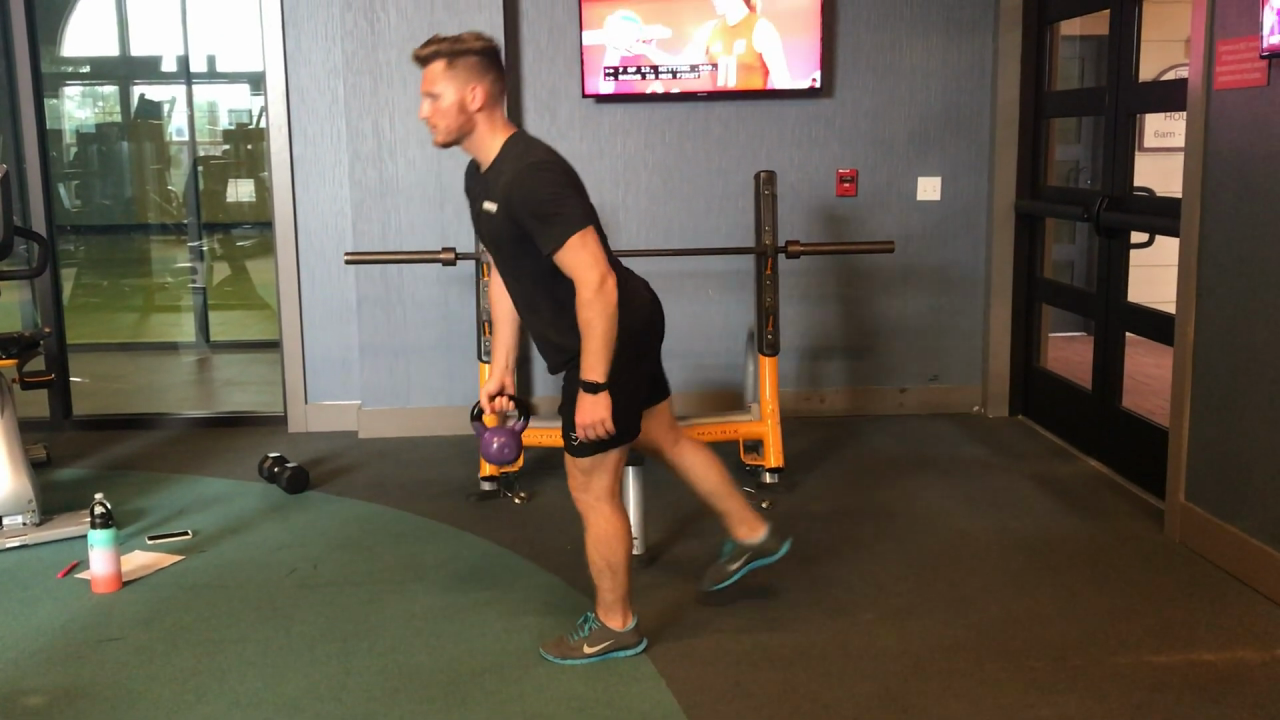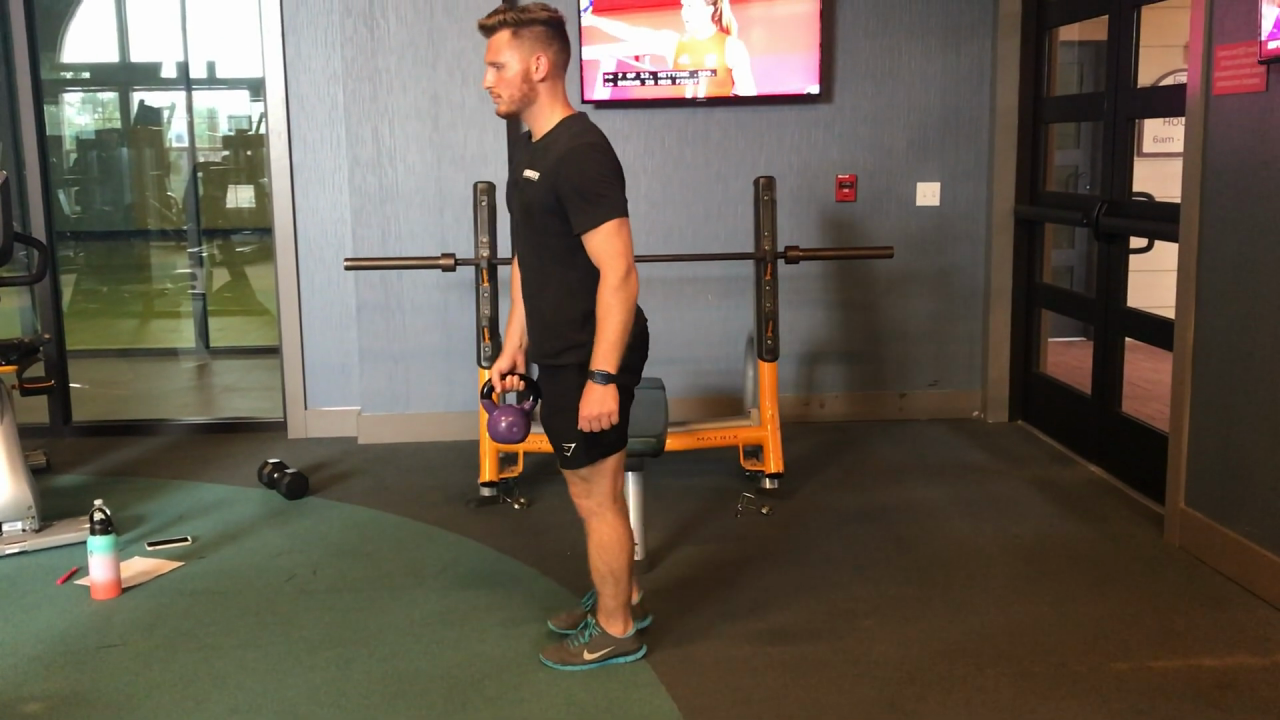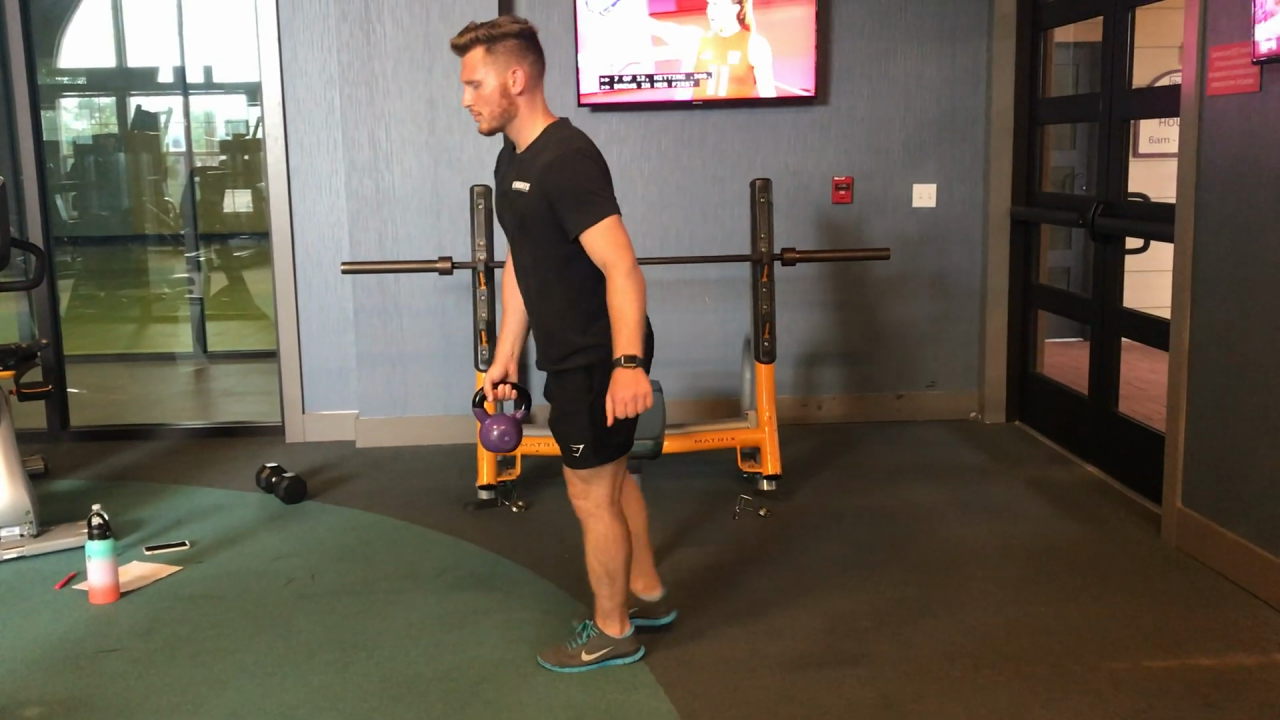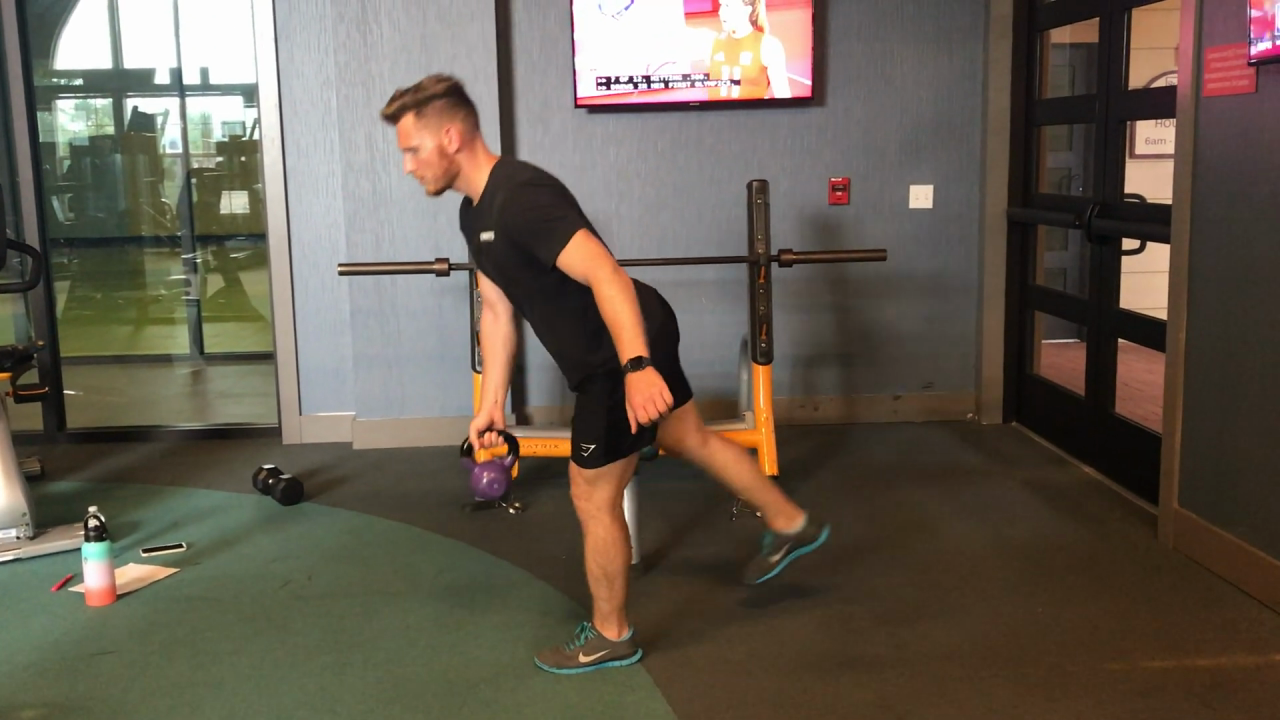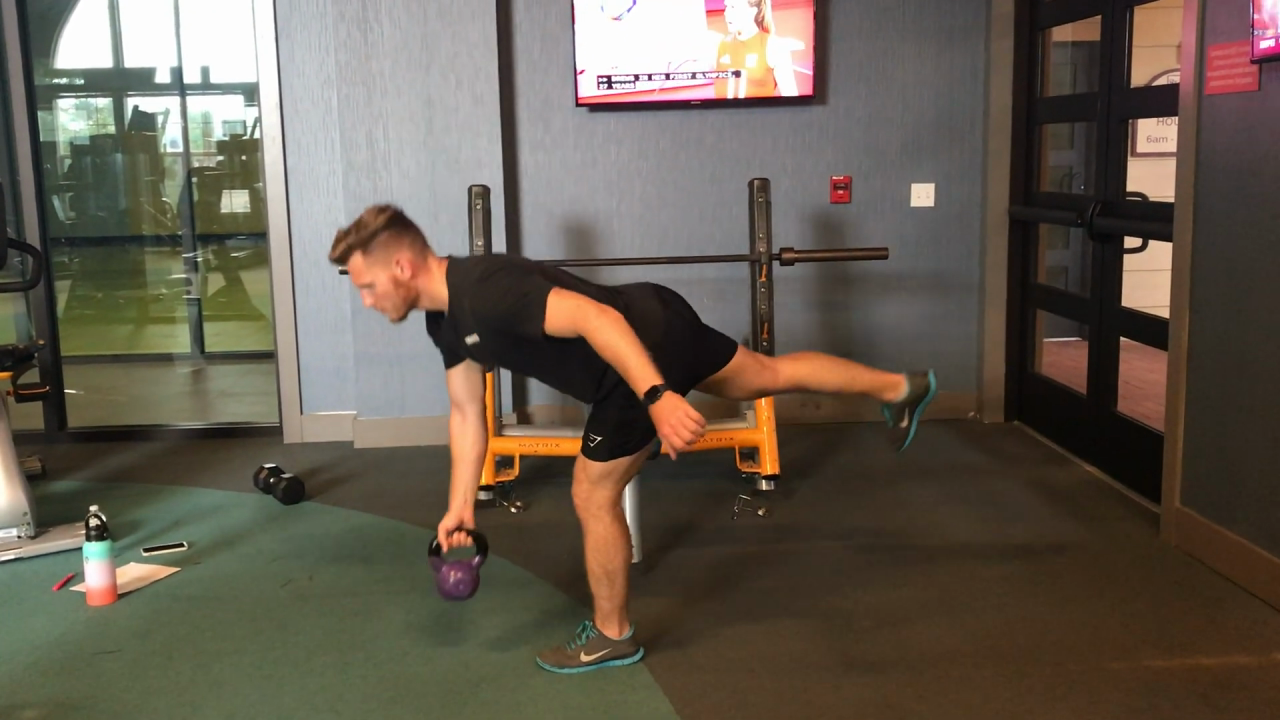
dt=0.5s
person 1, frame 1
left shoulder: (530, 175)
right shoulder: (481, 174)
left elbow: (597, 283)
right elbow: (505, 278)
left wrist: (592, 387)
right wrist: (501, 370)
left hip: (613, 335)
right hip: (625, 328)
left knee: (591, 488)
right knee: (665, 440)
left ankle: (614, 627)
right ankle: (752, 535)
person 1, frame 2
left shoulder: (581, 154)
right shoulder: (531, 149)
left elbow: (618, 273)
left wrist: (603, 377)
right wrist: (514, 345)
left hip: (590, 358)
right hip: (561, 353)
left knee: (595, 496)
right knee: (592, 487)
left ankle: (615, 633)
right ankle: (620, 599)
person 1, frame 3
left shoulder: (567, 160)
right shoulder: (513, 160)
left elbow: (621, 268)
left wrist: (629, 362)
right wrist: (505, 355)
left hip: (595, 359)
right hip: (571, 354)
left knee: (591, 496)
right knee: (609, 480)
left ankle: (612, 633)
right ankle: (645, 592)
person 1, frame 4
left shoulder: (520, 198)
right shoulder: (475, 211)
left elbow: (608, 279)
right elbow: (497, 310)
left wrist: (637, 369)
right wrist: (490, 404)
left hip: (624, 352)
right hip: (635, 343)
left knee: (593, 496)
right knee: (691, 439)
left ankle: (610, 636)
right ankle: (789, 525)
person 1, frame 5
left shoulder: (487, 292)
right shoulder: (445, 317)
left elbow: (598, 319)
right elbow: (466, 412)
left wrist: (657, 397)
right wrist: (460, 507)
left hip: (648, 342)
right hip: (658, 328)
left knee: (593, 493)
right knee: (767, 375)
left ankle: (611, 636)
right ankle: (897, 389)
